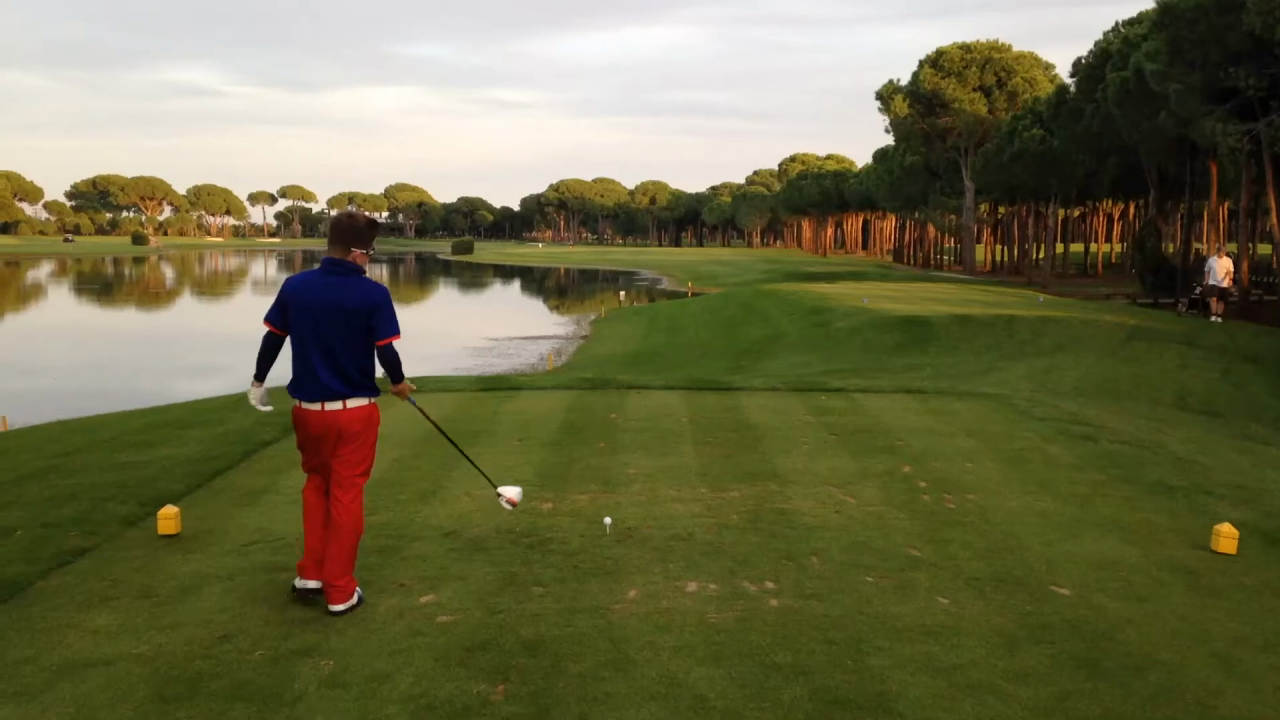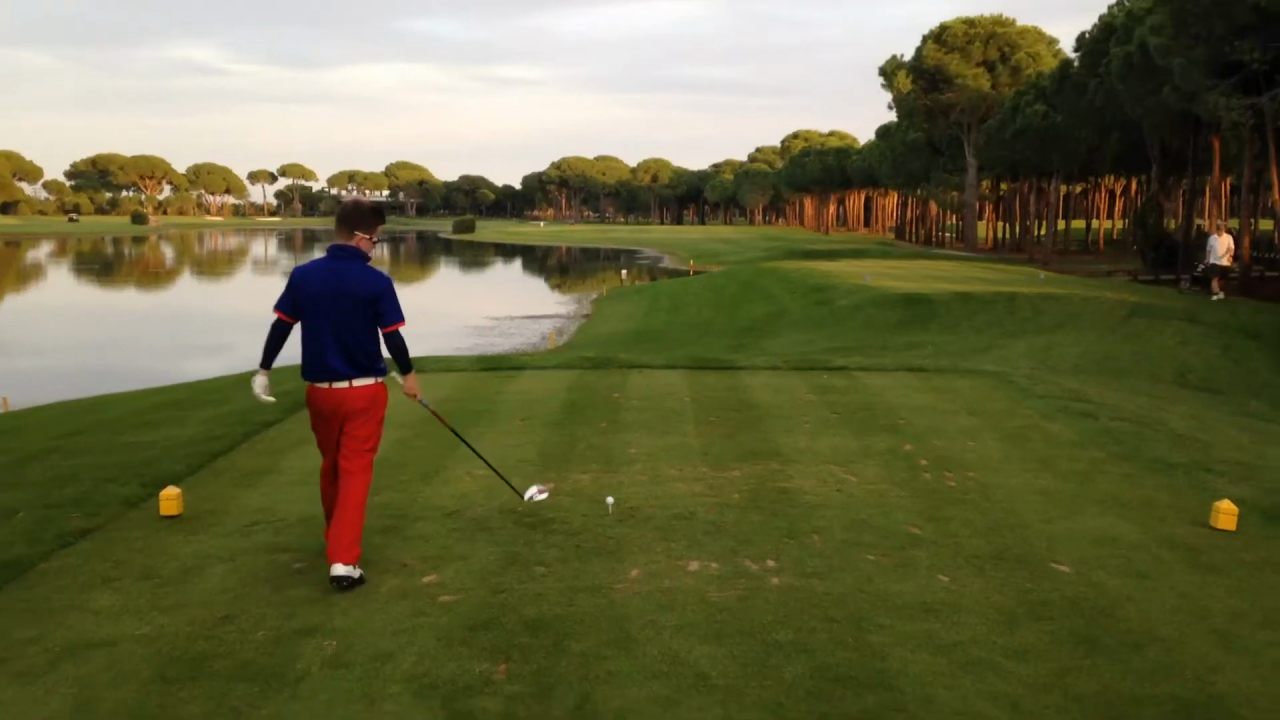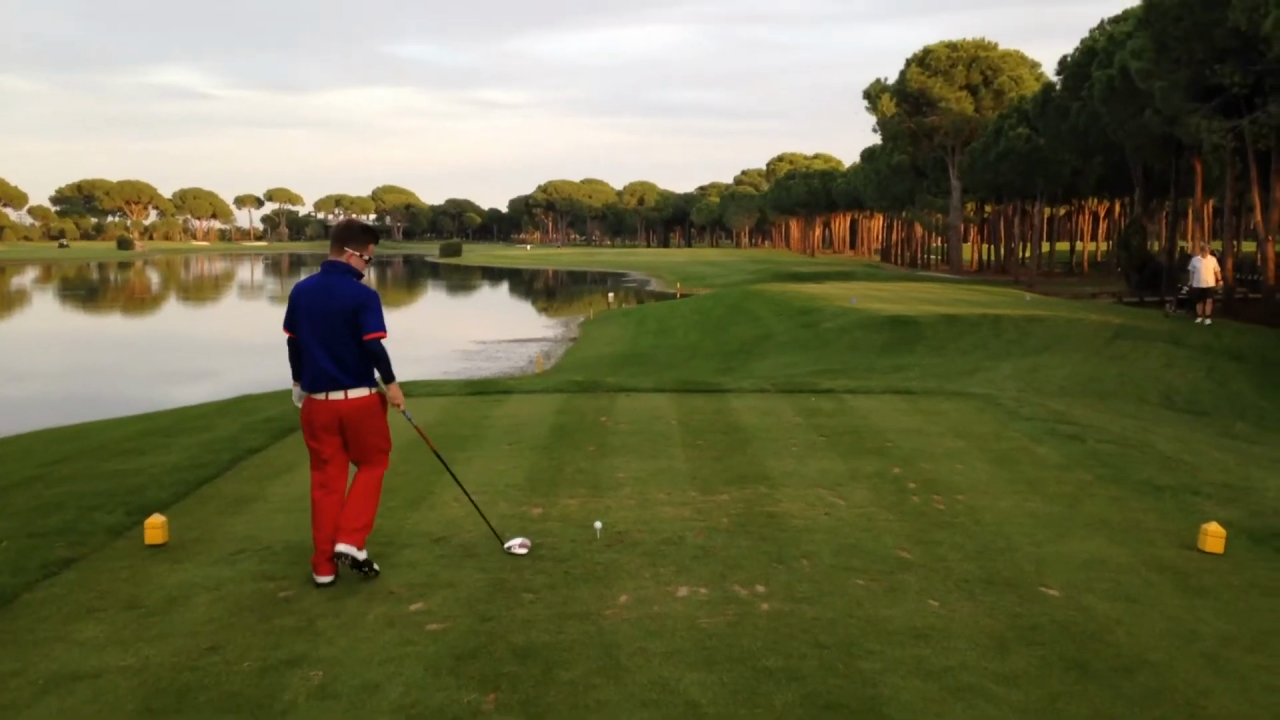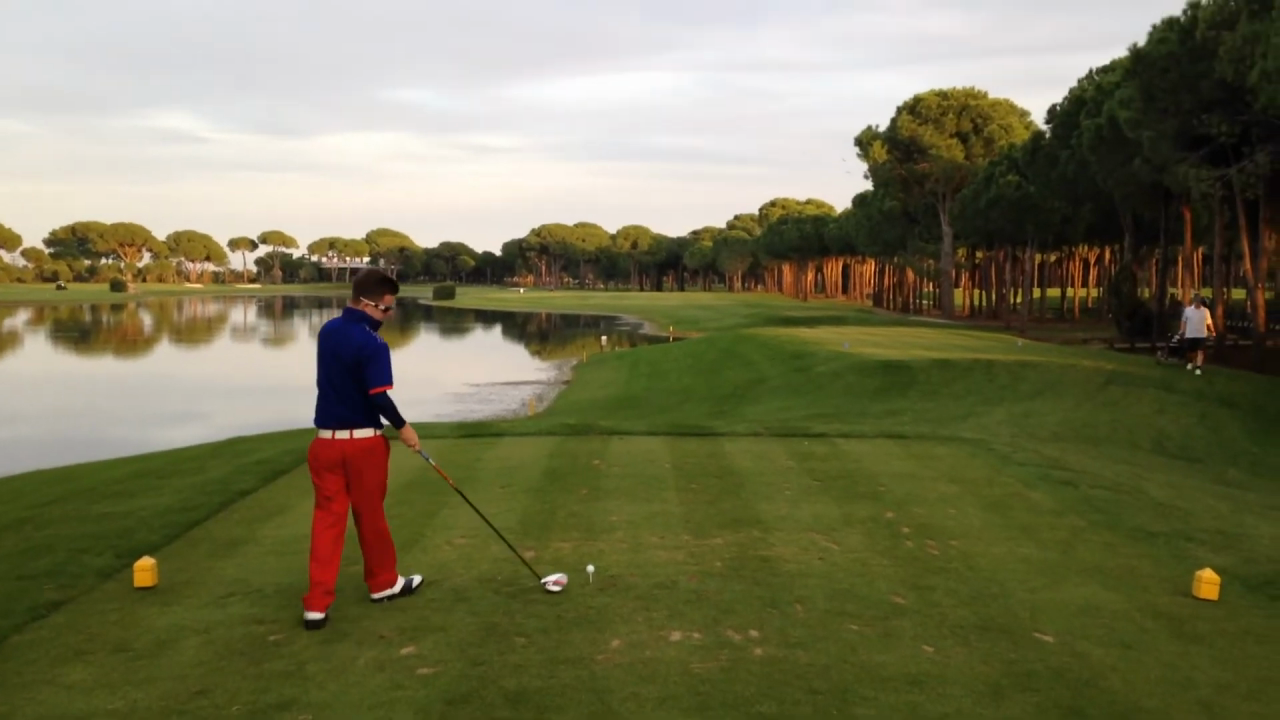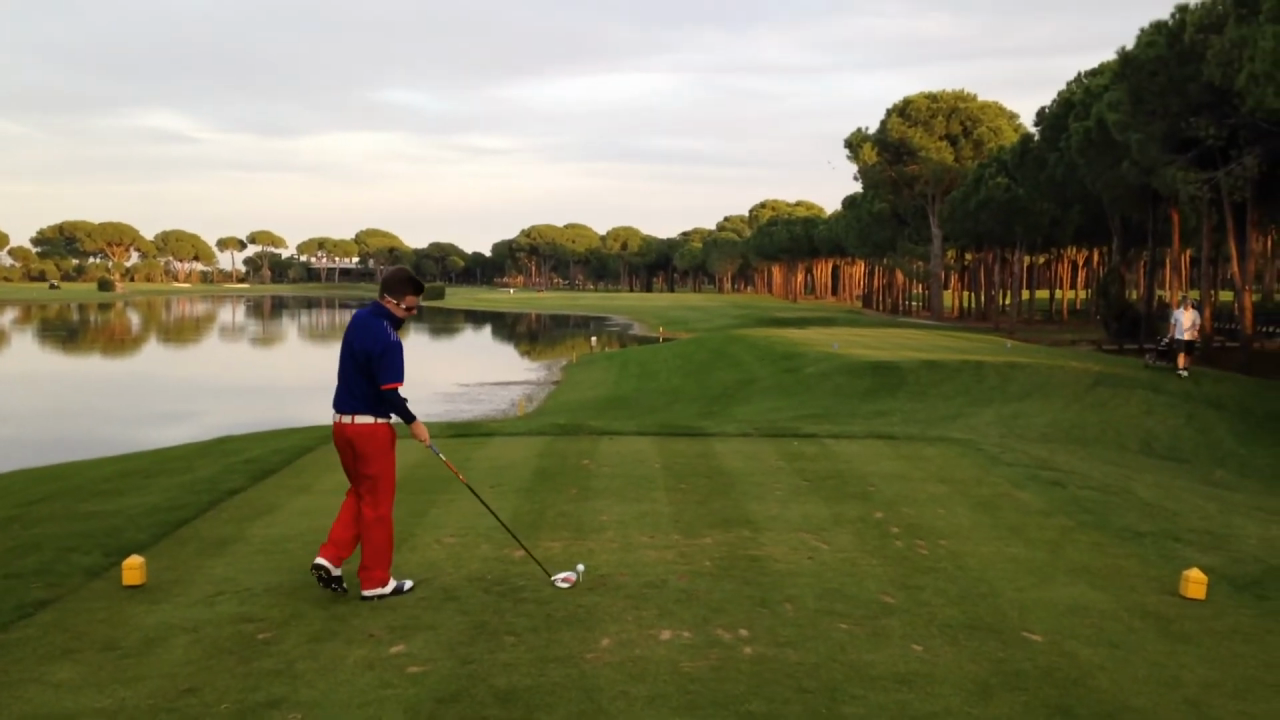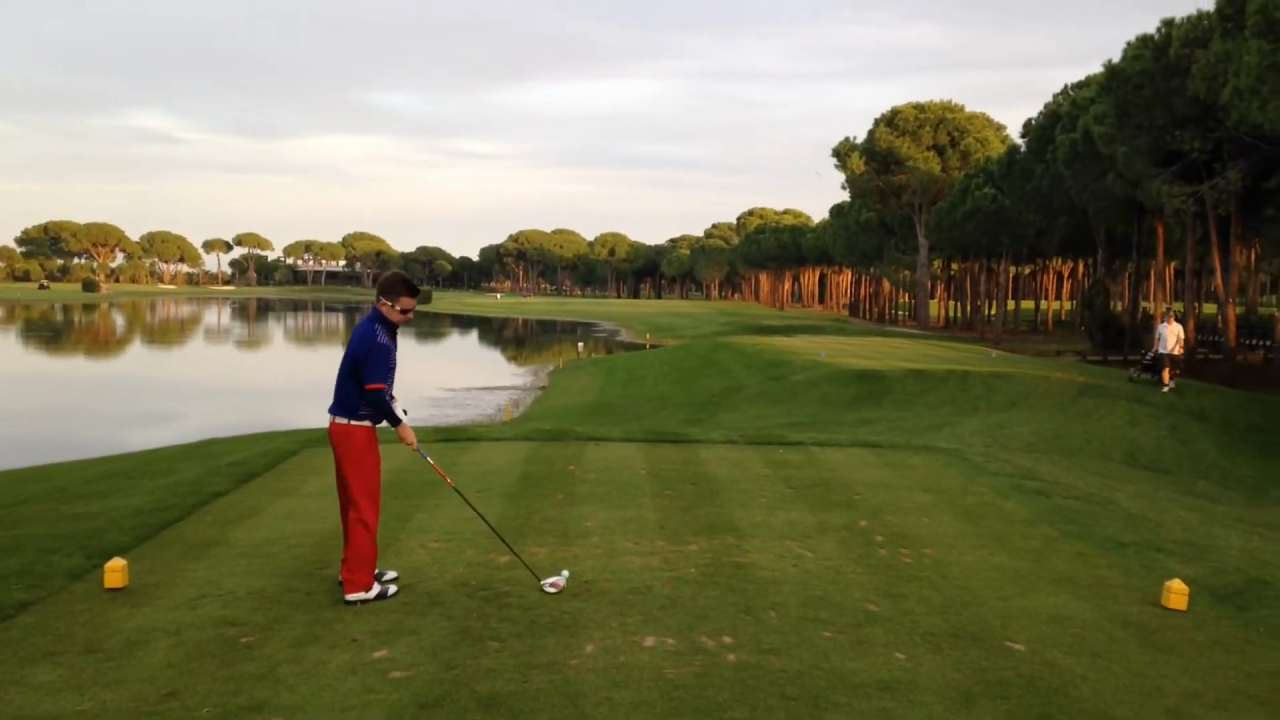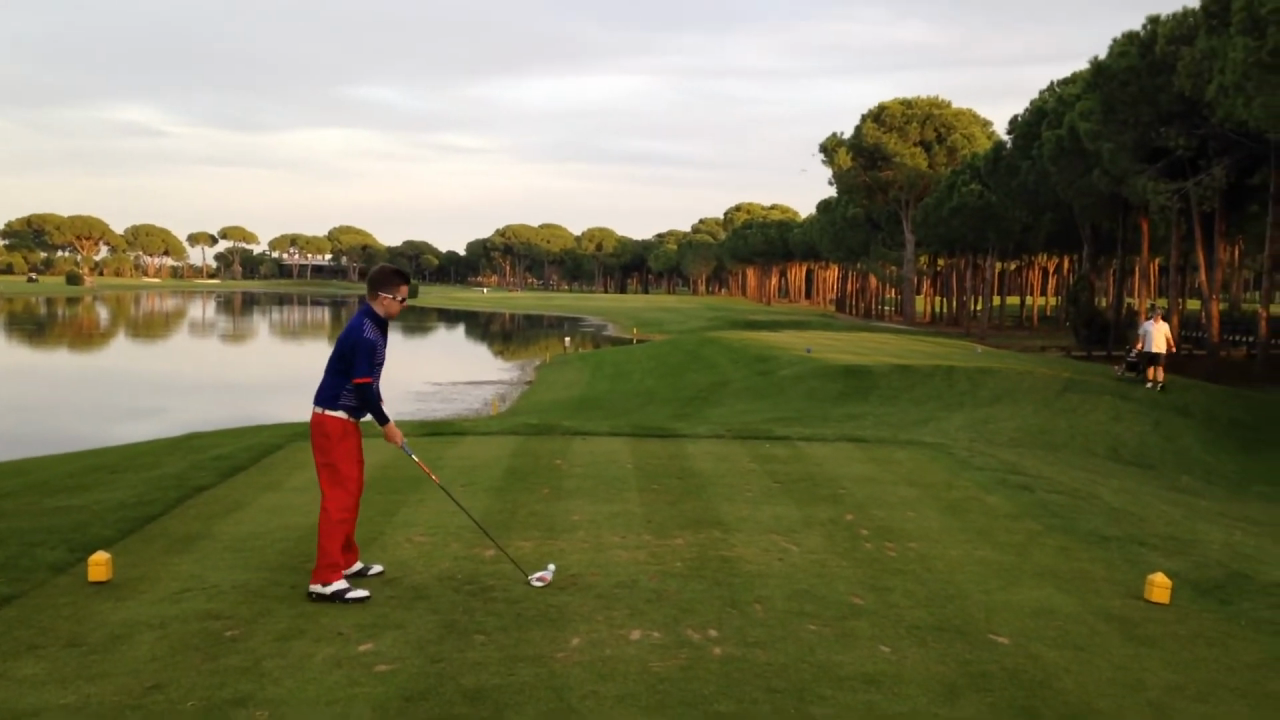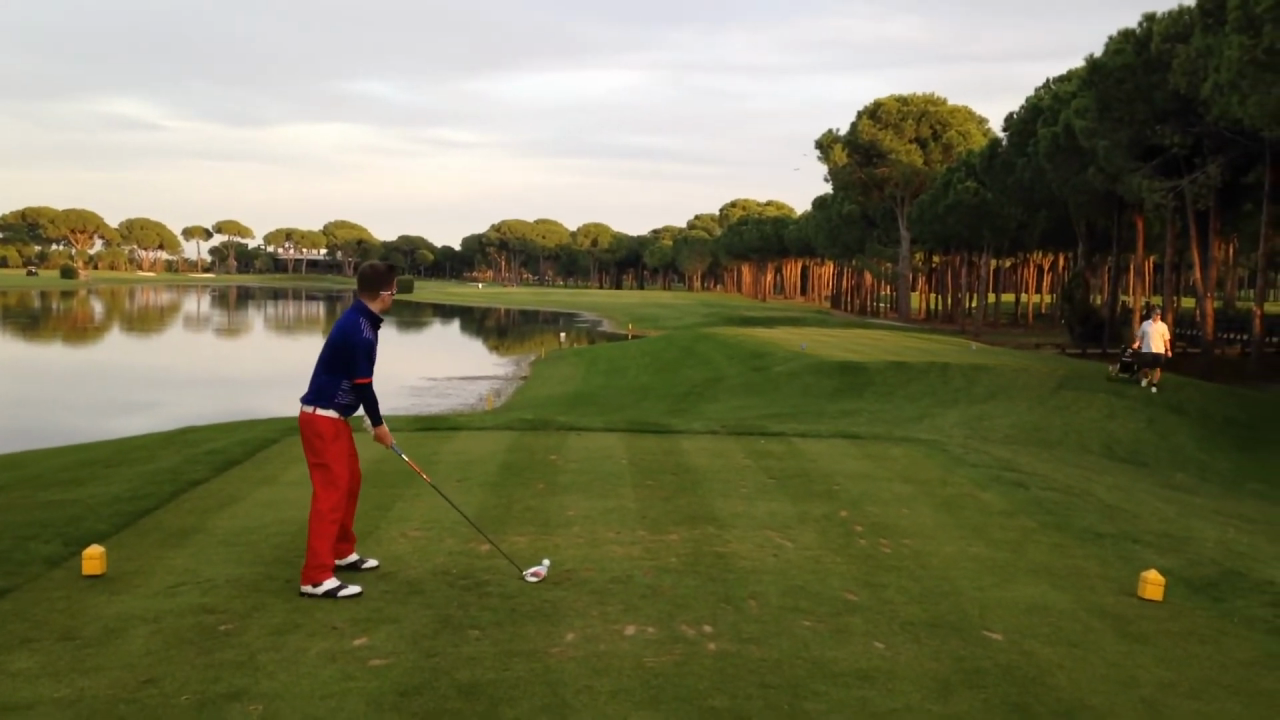
dt=0.3s
person 1, frame 1
left shoulder: (294, 287)
right shoulder: (374, 294)
left elbow: (273, 338)
right elbow: (387, 352)
left wrist: (258, 381)
right wrist: (399, 382)
left hip: (309, 409)
right hip: (356, 411)
left knee: (317, 483)
right knee: (347, 495)
left ankle: (312, 572)
right ankle: (340, 591)
person 1, frame 2
left shoulder: (302, 275)
right shoulder: (377, 282)
left elbow: (281, 326)
right elbow: (393, 336)
left wrist: (264, 369)
right wrist: (408, 373)
left hip: (320, 389)
right hip: (364, 390)
left knee: (331, 465)
right knee: (355, 470)
left ankle: (337, 540)
right ankle: (344, 558)
person 1, frame 3
left shoulder: (301, 291)
right shoulder: (363, 295)
left elbow: (292, 342)
right elbow: (373, 347)
left wrist: (298, 381)
right wrist: (391, 384)
left hip: (317, 402)
right hip: (360, 399)
left knee: (326, 481)
right knee: (371, 465)
left ankle: (324, 565)
right ankle: (351, 542)
person 1, frame 4
left shoulder: (328, 330)
right shoulder: (372, 344)
right elbow: (379, 397)
right wrist: (403, 427)
left hip: (326, 439)
right hip: (364, 440)
left knee: (328, 517)
right knee: (369, 514)
left ankle: (317, 603)
right ankle: (383, 582)
person 1, frame 5
left shoulder: (359, 318)
right shoulder: (388, 341)
right elbow: (389, 393)
right wrist: (413, 423)
left hip: (343, 422)
right hip: (371, 427)
left knee: (359, 493)
right knee: (377, 503)
left ankle: (330, 557)
right ankle: (375, 581)
person 1, frame 6
left shoulder: (372, 326)
right shoulder: (377, 340)
right elbow: (374, 394)
left wrist: (394, 404)
right wrist: (399, 425)
left hip: (352, 424)
right hip: (354, 428)
left knee: (358, 500)
right knee: (364, 504)
left ankle: (358, 568)
right ankle: (359, 585)
person 1, frame 7
left shoulder: (374, 324)
right shoulder: (364, 334)
right elbow: (363, 387)
left wrist: (381, 407)
right wrist: (386, 424)
left hip: (344, 418)
right hip: (333, 420)
left knee: (351, 490)
right knee: (339, 495)
left ankle: (345, 561)
right ankle: (326, 579)
person 1, frame 8
left shoulder: (358, 319)
right shoulder: (361, 333)
right elbow: (363, 385)
left wrist: (373, 420)
right wrist: (379, 425)
left hip: (332, 416)
right hip: (323, 418)
left knee: (349, 482)
right knee: (331, 492)
left ankle: (341, 551)
right ankle: (316, 577)
